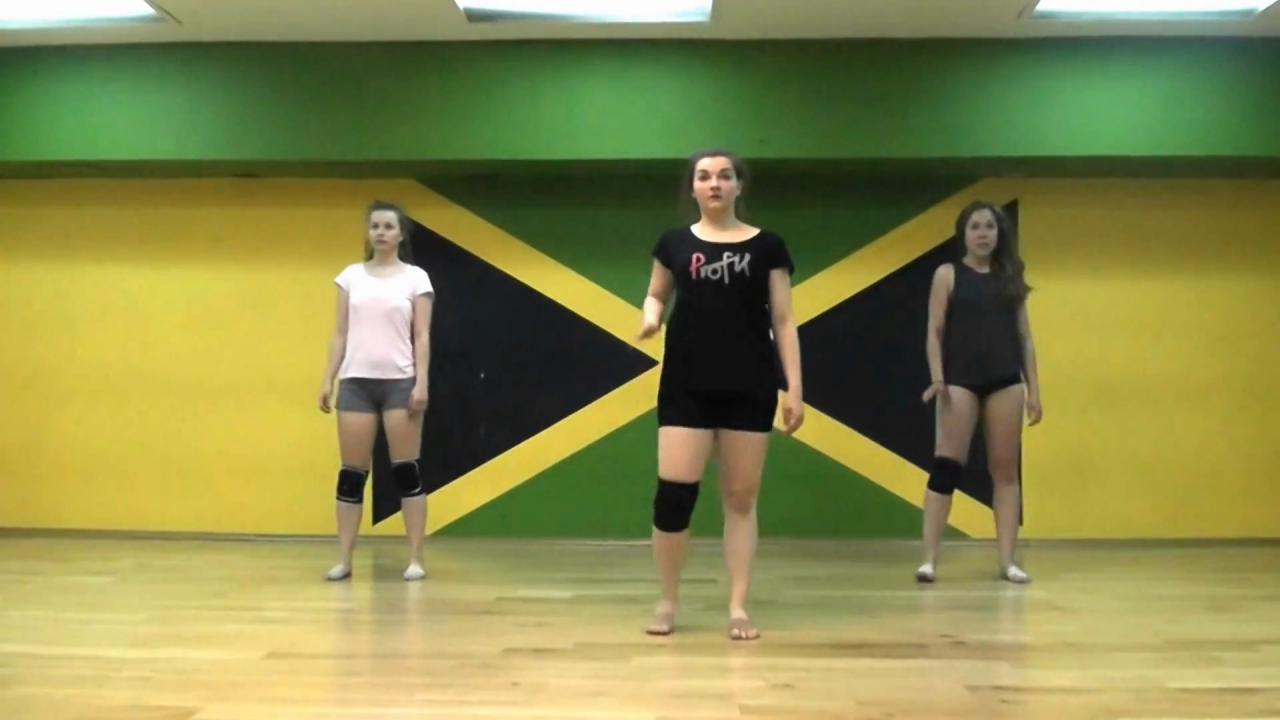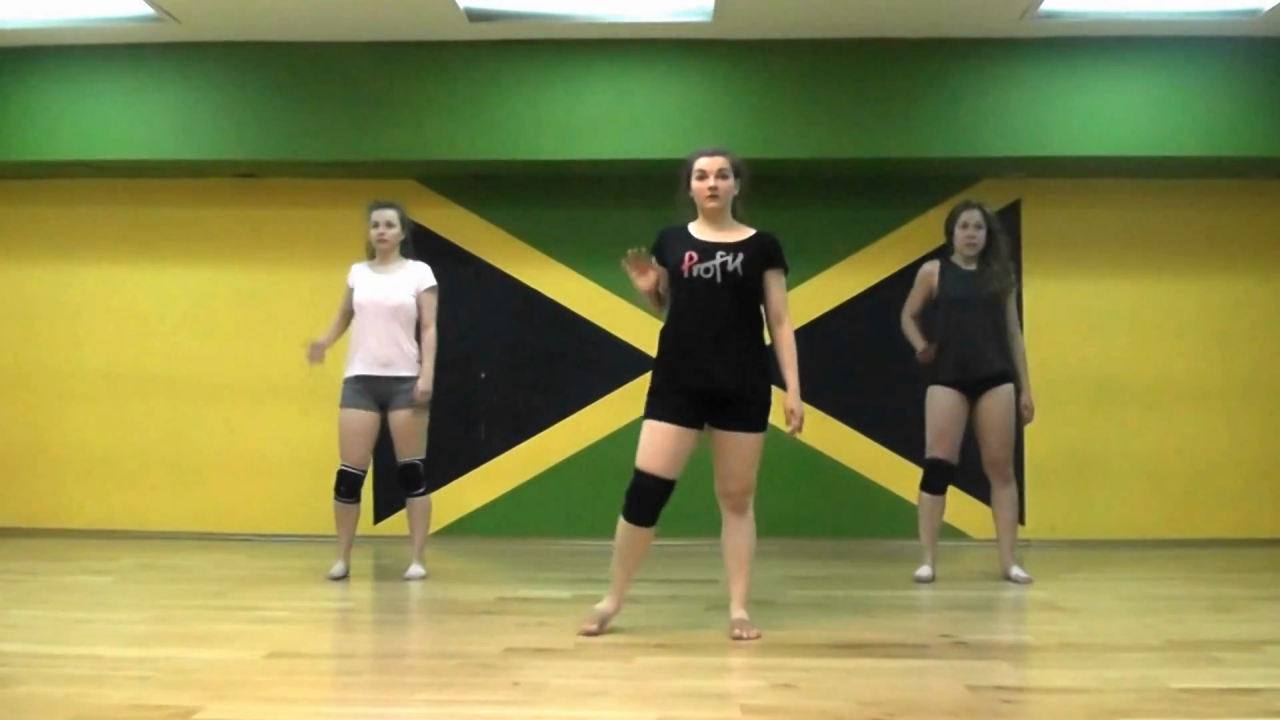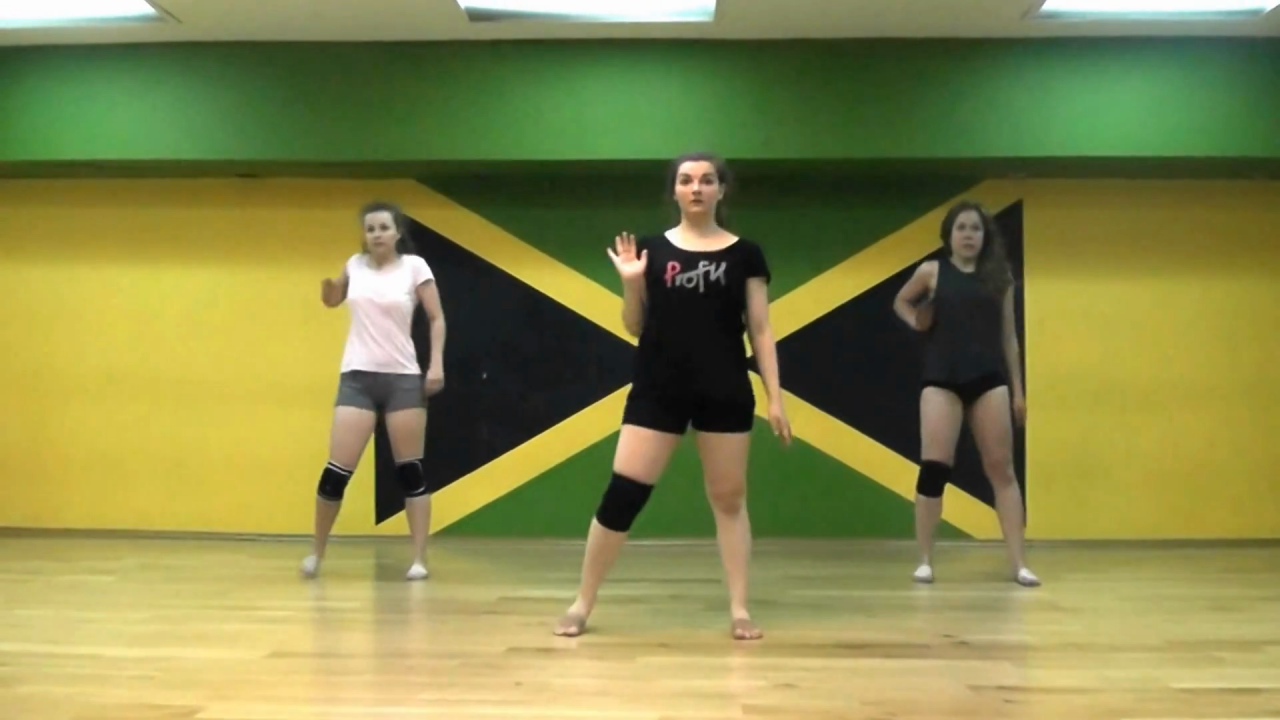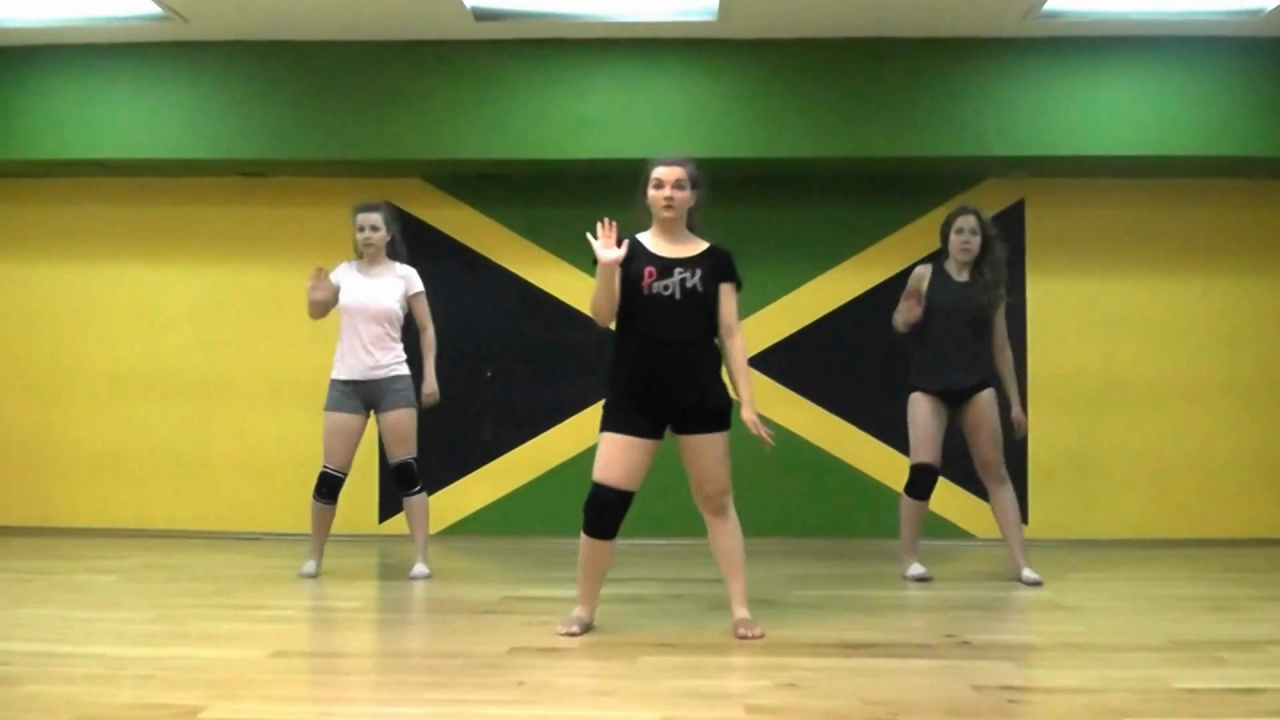
dt=0.2s
person 1, frame 1
left shoulder: (767, 245)
right shoulder: (674, 243)
left elbow: (783, 321)
right elbow: (657, 297)
left wrist: (795, 387)
right wrist: (651, 315)
left hip: (750, 387)
right hip: (686, 385)
left knee: (740, 497)
right knee: (673, 493)
left ankle: (739, 608)
right ankle: (667, 602)
person 1, frame 2
left shoulder: (762, 246)
right shoulder: (670, 242)
left elbow: (779, 321)
left wrist: (793, 388)
right wrist: (647, 288)
left hip: (743, 388)
right hip: (677, 383)
left knee: (737, 497)
right knee: (645, 489)
left ankle: (739, 608)
right ankle: (612, 598)
person 1, frame 3
left shoulder: (743, 253)
right shoulder: (649, 248)
left elbow: (760, 330)
right elbow: (637, 325)
left wrist: (775, 397)
right wrist: (630, 280)
left hip: (725, 393)
right hip: (656, 391)
left knee: (729, 499)
right knee: (623, 493)
left ankle: (739, 608)
right ankle: (582, 603)
person 1, frame 4
left shoulder: (715, 259)
right shoulder: (625, 251)
left elbow: (730, 334)
right elbow: (604, 316)
left wrist: (747, 403)
right wrist: (608, 267)
left hip: (699, 396)
right hip: (632, 397)
left knee: (716, 500)
right knee: (603, 500)
left ankle: (740, 609)
right ankle: (585, 606)
person 2, frame 1
left shoulder: (1011, 276)
right shoulder: (948, 274)
left elbow: (1024, 336)
right elbow: (935, 332)
left wrist: (1033, 389)
right wrist: (936, 376)
left hip: (1005, 381)
right hip: (960, 380)
left knee: (1005, 469)
right knee: (946, 465)
left ankle: (1007, 560)
right ankle: (930, 558)
person 2, frame 2
left shoulder: (1001, 274)
right shoulder: (934, 271)
left elbow: (1014, 334)
right elbow: (908, 317)
left wrist: (1025, 388)
right wrist: (921, 346)
left hip: (995, 379)
right hip: (947, 378)
left knee: (1001, 469)
right knee: (939, 465)
left ankle: (1009, 561)
right ankle: (928, 559)
person 2, frame 3
left shoulder: (998, 276)
right shoulder: (931, 271)
left elbow: (1008, 337)
right elbow: (901, 305)
left wrist: (1018, 390)
right wrist: (917, 321)
left hip: (989, 382)
right hip: (941, 380)
left knee: (1001, 469)
right knee: (935, 467)
left ankle: (1018, 562)
right ankle: (924, 559)
person 2, frame 4
left shoulder: (991, 284)
right shoulder: (925, 274)
left elbow: (1000, 347)
right elbow: (901, 325)
left wrist: (1015, 402)
right wrist: (906, 318)
left hip: (977, 387)
right hip: (927, 386)
left knee: (994, 471)
right knee: (924, 469)
left ankle: (1021, 563)
right ankle: (910, 558)
person 3, frame 1
left shoulder: (415, 277)
right shoulder: (351, 275)
left elbow: (421, 335)
right elbow: (340, 333)
left wrist: (421, 383)
right wrist: (328, 379)
left hip: (399, 382)
right hip: (356, 381)
left knee: (406, 471)
right knee: (352, 473)
left ankle: (416, 559)
right ankle: (344, 558)
person 3, frame 2
left shoulder: (419, 272)
right shoulder: (358, 272)
left elbow: (428, 328)
right elbow: (346, 316)
left wrist: (427, 373)
right wrist: (325, 341)
left hip: (404, 380)
right hip: (360, 380)
left knee: (411, 470)
right knee: (350, 472)
left ankle: (417, 559)
right ankle: (342, 559)
person 3, frame 3
left shoulder: (415, 266)
right shoulder: (356, 264)
left elbow: (436, 319)
right elbow: (335, 299)
left wrist: (436, 363)
right wrist: (329, 292)
left hip: (402, 378)
right hip: (357, 377)
left knee: (410, 471)
right knee: (337, 471)
left ankle: (419, 558)
right ankle: (317, 552)
person 3, frame 4
left shoulder: (405, 275)
right shoulder: (345, 272)
left elbow: (425, 329)
right elbow: (318, 313)
left wrist: (430, 376)
right wrist: (316, 297)
left hip: (393, 380)
right hip: (346, 382)
left knee: (406, 471)
right knee: (331, 475)
left ankle: (421, 557)
right ankle: (315, 555)
